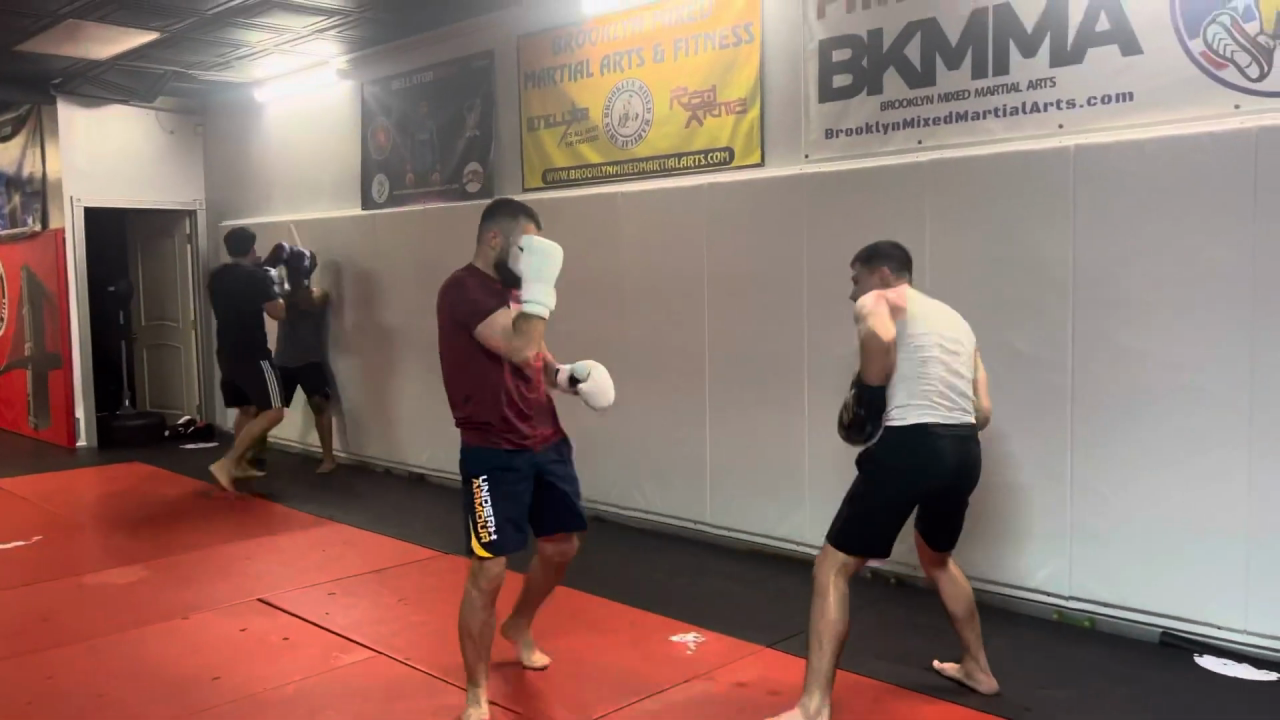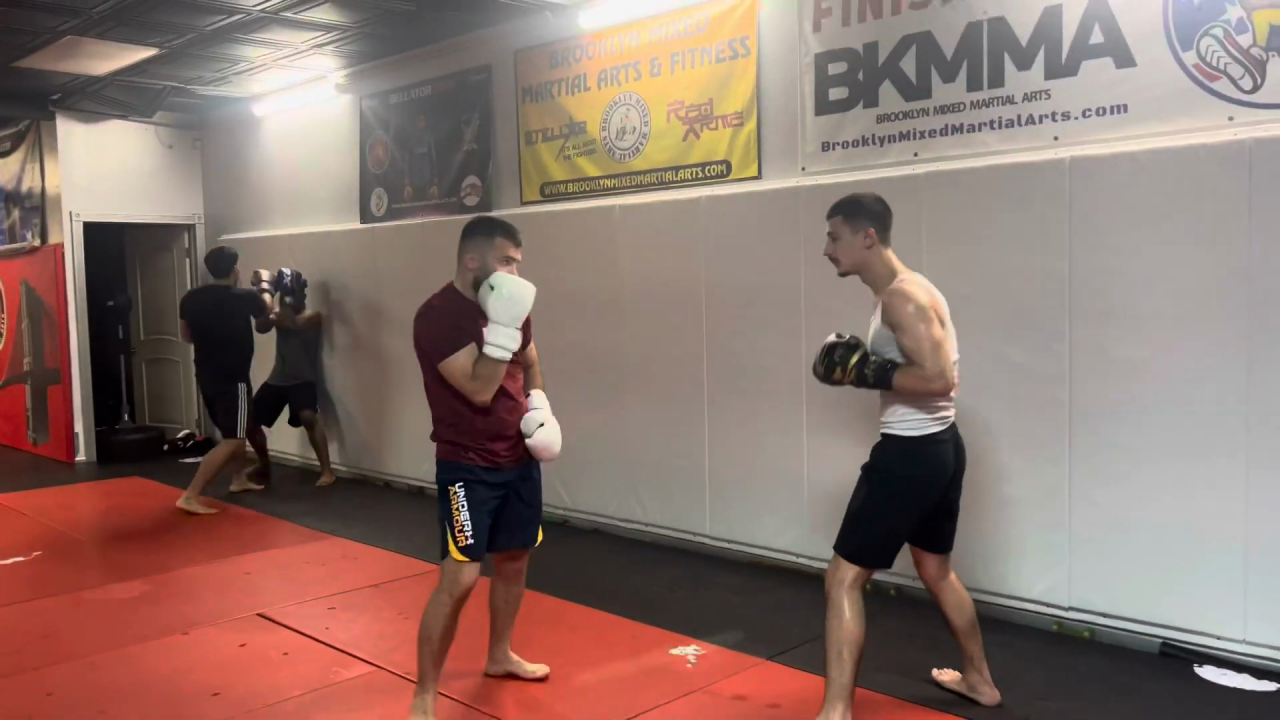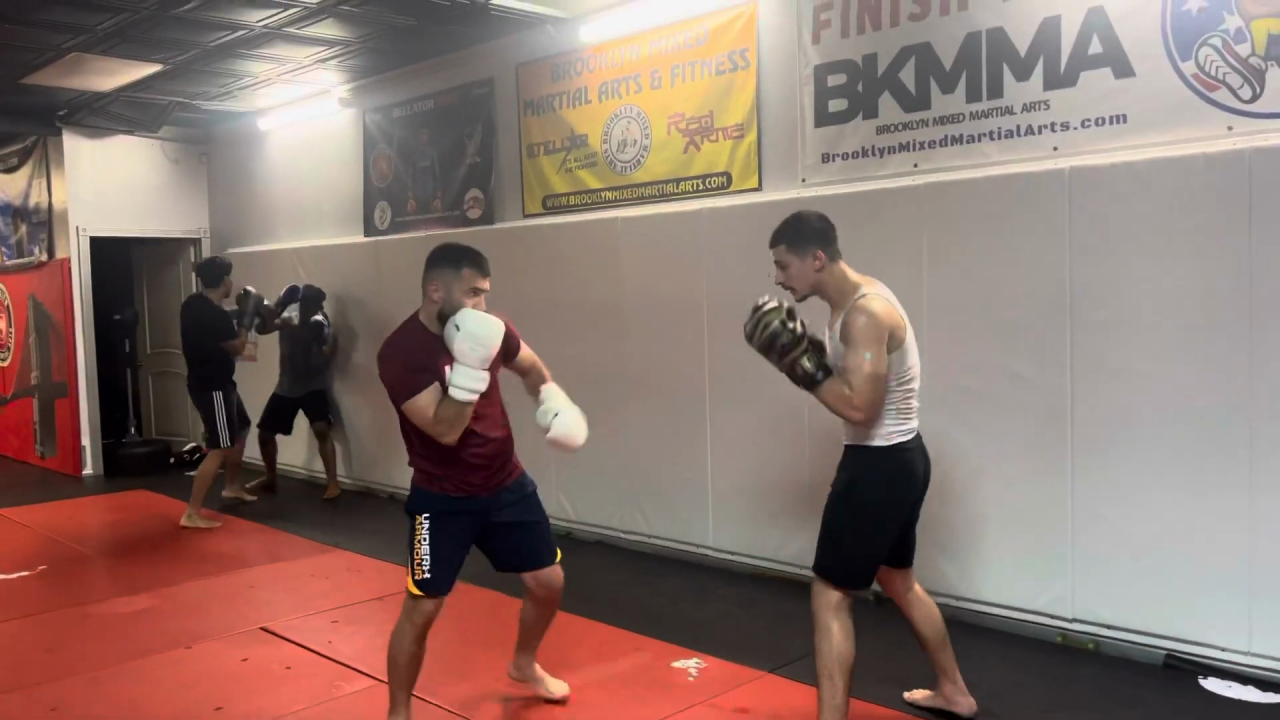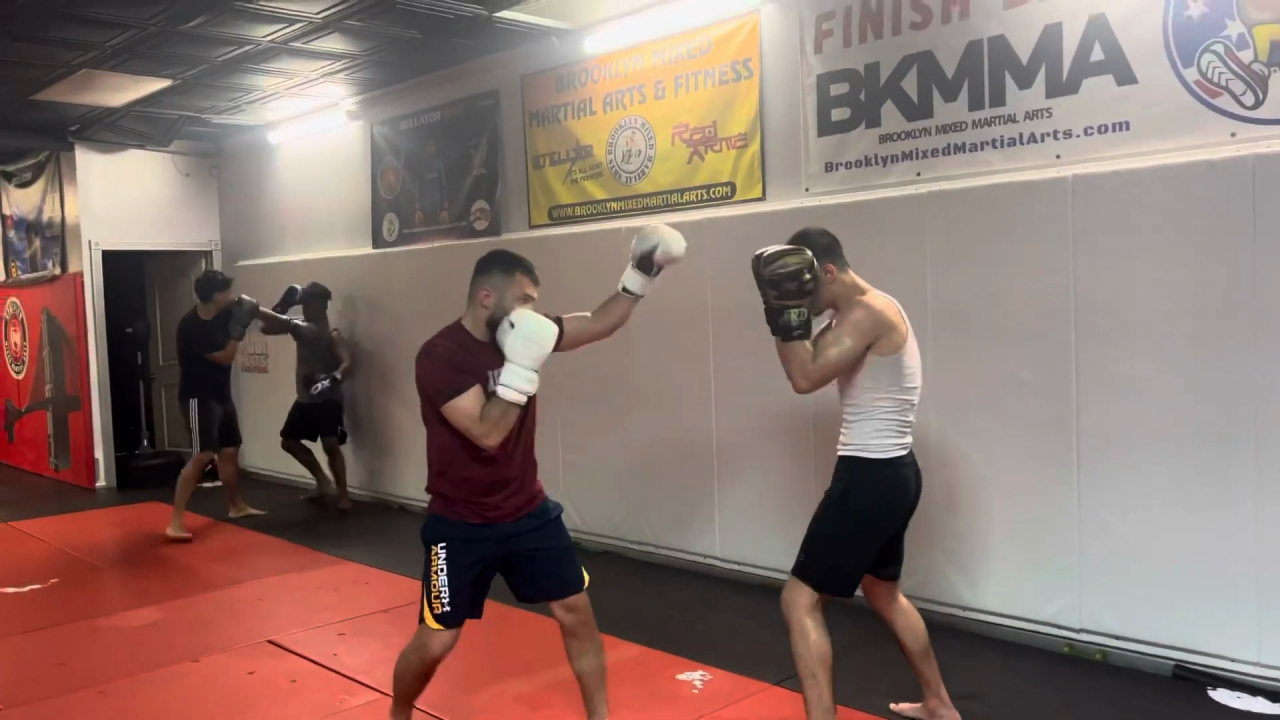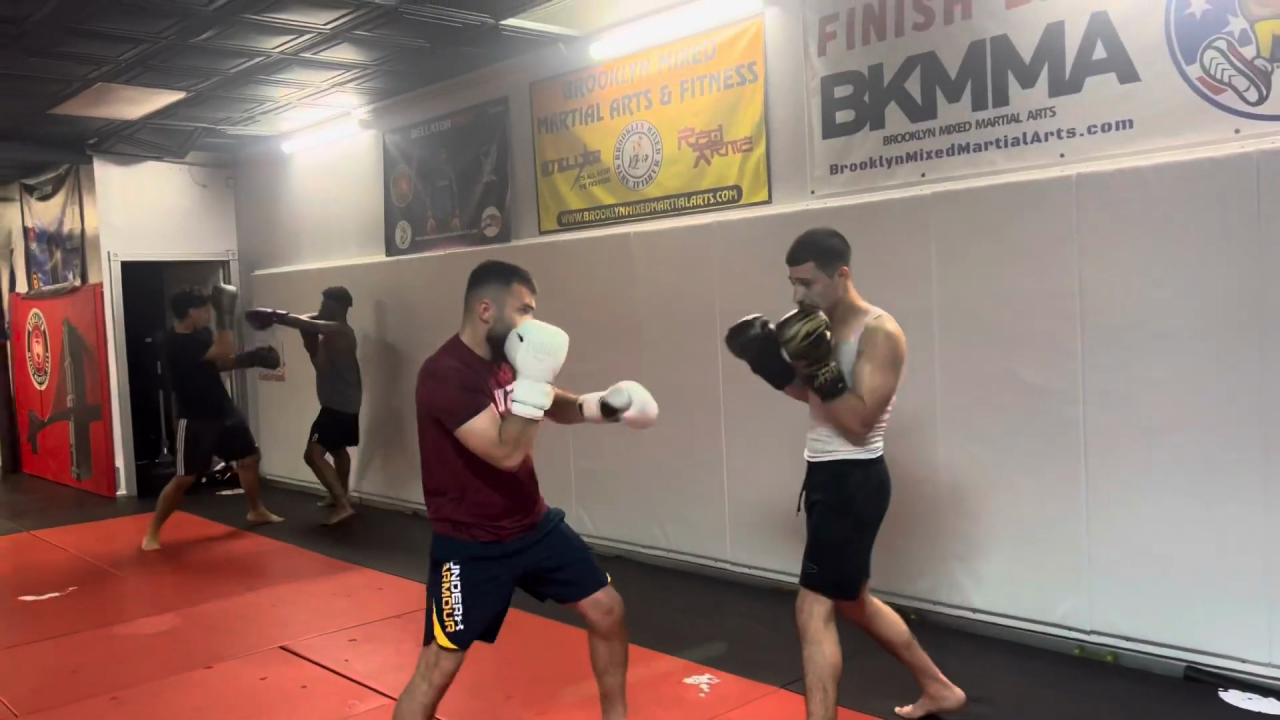
dt=0.3s
person 1, frame 1
left shoulder: (877, 303)
right shoulder: (955, 320)
left elbow: (880, 339)
right elbow: (982, 413)
left wrist: (867, 398)
left hip: (910, 448)
right hip: (961, 450)
left knee: (833, 569)
right knee: (937, 560)
right ankle: (977, 669)
person 1, frame 2
left shoulder: (902, 296)
right shoulder: (898, 291)
left elbow: (938, 381)
left wrist: (869, 371)
right wrist: (862, 365)
left hip: (911, 454)
right hip: (940, 447)
left knee: (844, 578)
right knee: (935, 569)
person 1, frame 3
left shoulder: (866, 312)
right shoulder: (852, 299)
left elbow: (859, 410)
right elbow: (841, 373)
left wrist: (799, 364)
right wrist: (800, 353)
left hip: (878, 466)
right hip: (900, 461)
left knee: (829, 598)
right knee: (898, 581)
person 1, frame 4
left shoulder: (869, 313)
right shoulder: (864, 310)
left elbow: (804, 378)
right elbow: (814, 365)
left wrist: (788, 308)
right wrist: (787, 308)
left hip: (869, 477)
right hip: (889, 474)
left knee: (800, 600)
right knee: (883, 593)
person 1, frame 5
left shoulder: (880, 332)
right shoulder: (819, 320)
left elbow: (857, 422)
right elbow: (812, 397)
left wrist: (820, 368)
right wrist: (775, 366)
left hip: (855, 480)
right hip: (824, 477)
left knee: (813, 612)
right knee: (854, 602)
person 2, frame 1
left shoulder: (515, 287)
right shoulder: (464, 290)
right elbow: (520, 349)
left wrist: (572, 376)
right wrist: (539, 286)
left hip: (546, 442)
right hip: (494, 454)
left knee: (562, 548)
right knee: (488, 573)
left ankle: (518, 633)
person 2, frame 2
left shoulder: (505, 307)
right shoulder: (438, 317)
left elbow: (530, 365)
right elbow: (479, 389)
left wrist: (539, 409)
right wrist: (503, 325)
left hip: (518, 458)
right hip: (468, 466)
left knee: (515, 560)
right knee: (459, 580)
left ankle: (501, 654)
person 2, frame 3
left shoulder: (484, 328)
right shoulder: (399, 351)
left elbow: (530, 366)
right elbow: (446, 431)
left wrist: (554, 400)
right wrist: (468, 366)
left hip: (505, 482)
right hip: (442, 498)
left knee: (547, 583)
right knee: (421, 611)
left ankle: (525, 663)
person 2, frame 4
left shoulder: (517, 333)
right shoulder: (440, 356)
left elbow: (598, 324)
right elbow: (488, 434)
left wrist: (639, 274)
right wrist: (522, 364)
left hip: (528, 511)
right hip: (461, 523)
left knee: (576, 613)
right knee: (436, 642)
person 2, frame 5
left shoulder: (512, 351)
right shoulder: (443, 376)
left elbow: (556, 407)
right elbow: (507, 454)
left wrist: (605, 404)
right wrist: (534, 380)
left hip: (531, 523)
right hip: (467, 542)
left knee: (607, 611)
right knee: (439, 666)
person 3, frame 1
left shoulder: (216, 276)
right shoulder: (255, 276)
right elbow: (278, 313)
right wrist: (275, 284)
left hip: (227, 354)
right hip: (252, 355)
left knee: (247, 408)
right knee: (273, 412)
left ankle: (238, 464)
right ankle: (227, 463)
person 3, frame 2
left shoulder: (191, 299)
right shoulder: (243, 298)
left elbow: (188, 336)
right elbow: (266, 306)
right wrist: (264, 282)
left hip: (206, 376)
right hip: (233, 378)
left knee: (237, 430)
right knee: (233, 440)
left ankle: (240, 479)
right ankle: (191, 496)
person 3, frame 3
left shoulder: (195, 303)
right shoulder: (211, 312)
right elbow: (236, 348)
left wrist: (245, 311)
right wrist: (247, 315)
left hip: (216, 382)
right hip: (214, 387)
left knee: (237, 430)
right knee: (221, 448)
left ankle: (233, 487)
right ankle: (192, 515)
person 3, frame 4
left shoulder: (223, 313)
right shoulder: (191, 327)
left elbow: (254, 314)
right elbow: (226, 357)
right wrist: (238, 326)
left hip: (221, 394)
right hip: (198, 397)
left knee: (229, 451)
right knee: (201, 457)
left ankle: (237, 506)
right ankle: (176, 522)
person 3, frame 5
left shoulder: (199, 332)
right shoulder: (176, 344)
left elbow: (220, 362)
right elbow: (222, 352)
left wrist: (253, 357)
right wrist: (225, 315)
left hip: (223, 409)
right hip: (195, 419)
left knee: (249, 458)
right knee: (184, 479)
left ankle: (257, 511)
right ankle: (153, 532)
person 4, frame 1
left shoulder: (319, 294)
right shoulder: (285, 292)
left elbow: (305, 304)
left wrist: (302, 278)
left hip: (311, 360)
right hip: (283, 360)
left knee: (318, 403)
left ankle: (329, 457)
person 4, frame 2
left shoulder: (312, 316)
right shoulder: (280, 314)
left elbow: (290, 323)
right elbow: (263, 325)
left wrist: (287, 295)
left hip: (303, 380)
right hip: (277, 379)
left knee: (309, 418)
right knee: (250, 420)
left ankle: (327, 471)
right ankle: (264, 466)
person 4, frame 3
left shoulder: (326, 333)
right shoulder: (287, 324)
left elbow: (322, 362)
right elbow: (263, 328)
left wrist: (321, 338)
right wrist: (281, 303)
left hip: (314, 389)
right hip: (286, 389)
left knee: (322, 430)
right knee: (265, 433)
left ankle: (333, 483)
right ankle: (270, 478)
person 4, frame 4
left shoulder: (333, 335)
right shoulder: (300, 328)
left elbow: (347, 364)
right elbow: (267, 327)
left wrist: (331, 380)
right wrist: (284, 303)
left hip: (328, 399)
right hip: (305, 398)
left knee: (330, 445)
right knee: (289, 441)
left ankle: (343, 494)
right ankle: (323, 483)
person 4, frame 5
left shoulder: (335, 329)
right shoulder: (340, 333)
left elbow: (300, 321)
right elbow: (320, 363)
left wrist: (272, 315)
right wrist: (309, 338)
left hip: (337, 405)
right hip: (345, 404)
left knee: (314, 454)
right knee: (337, 448)
left ankle: (342, 504)
right ankle: (341, 497)
